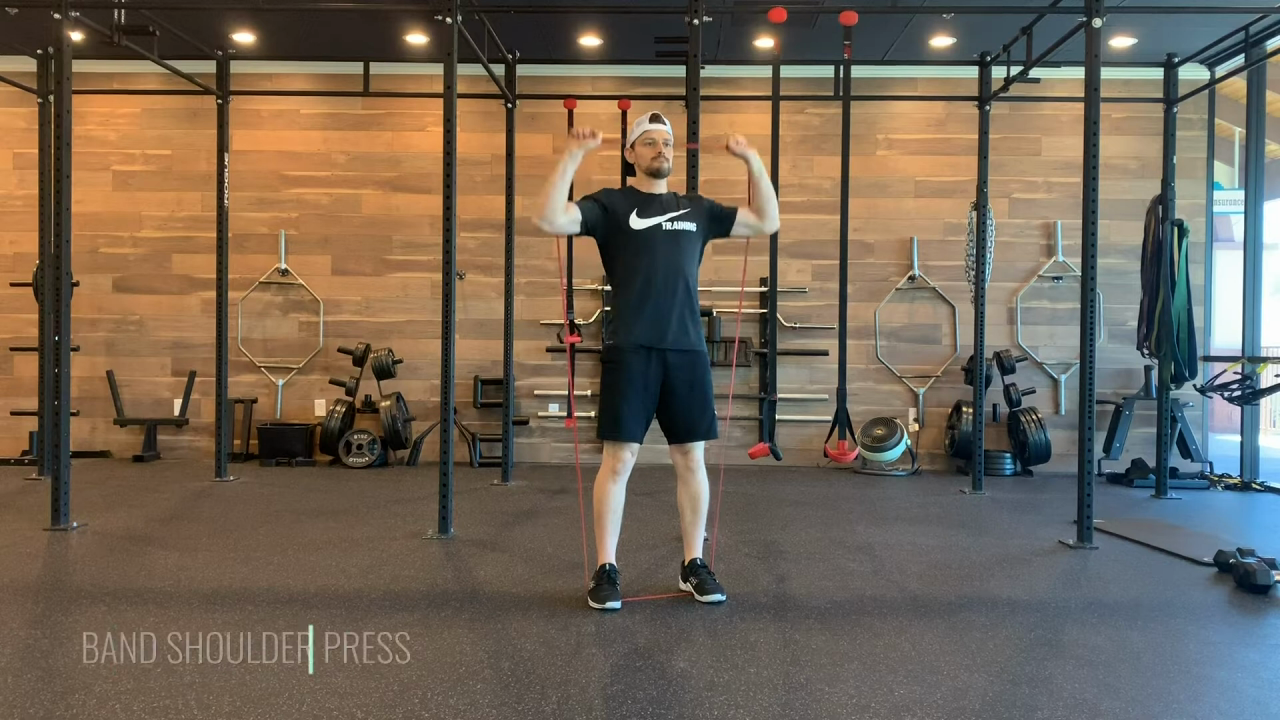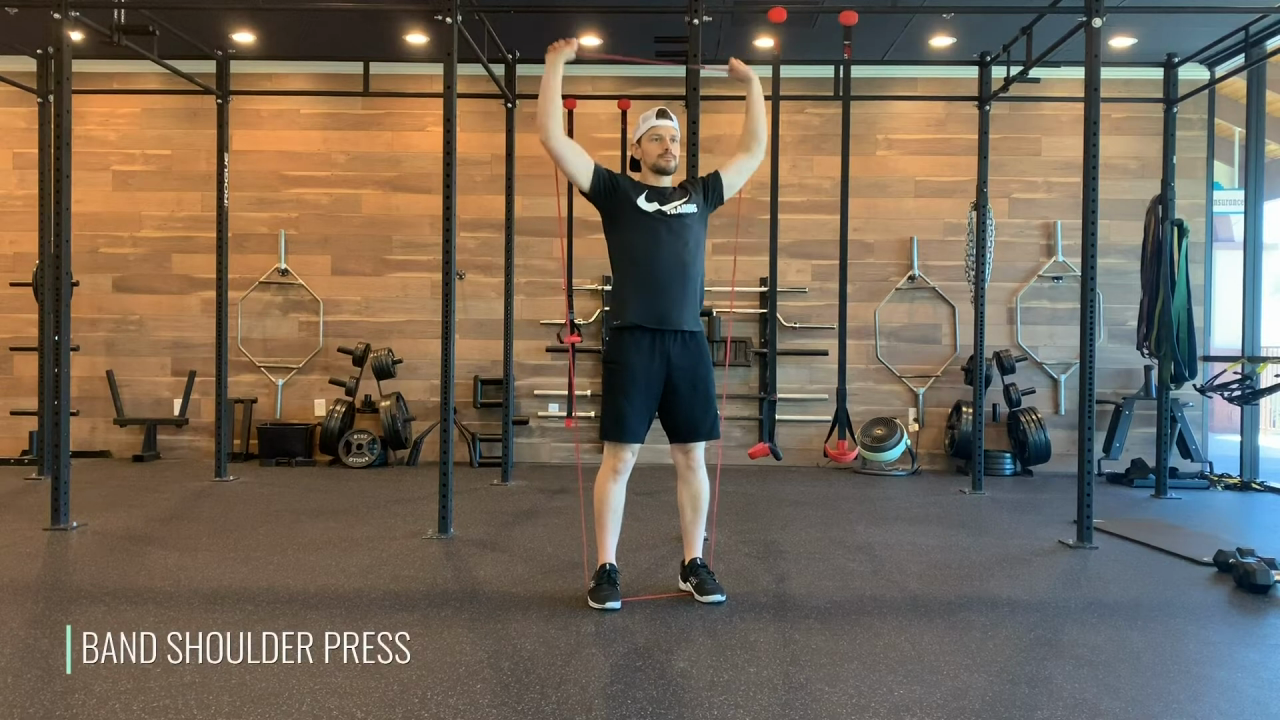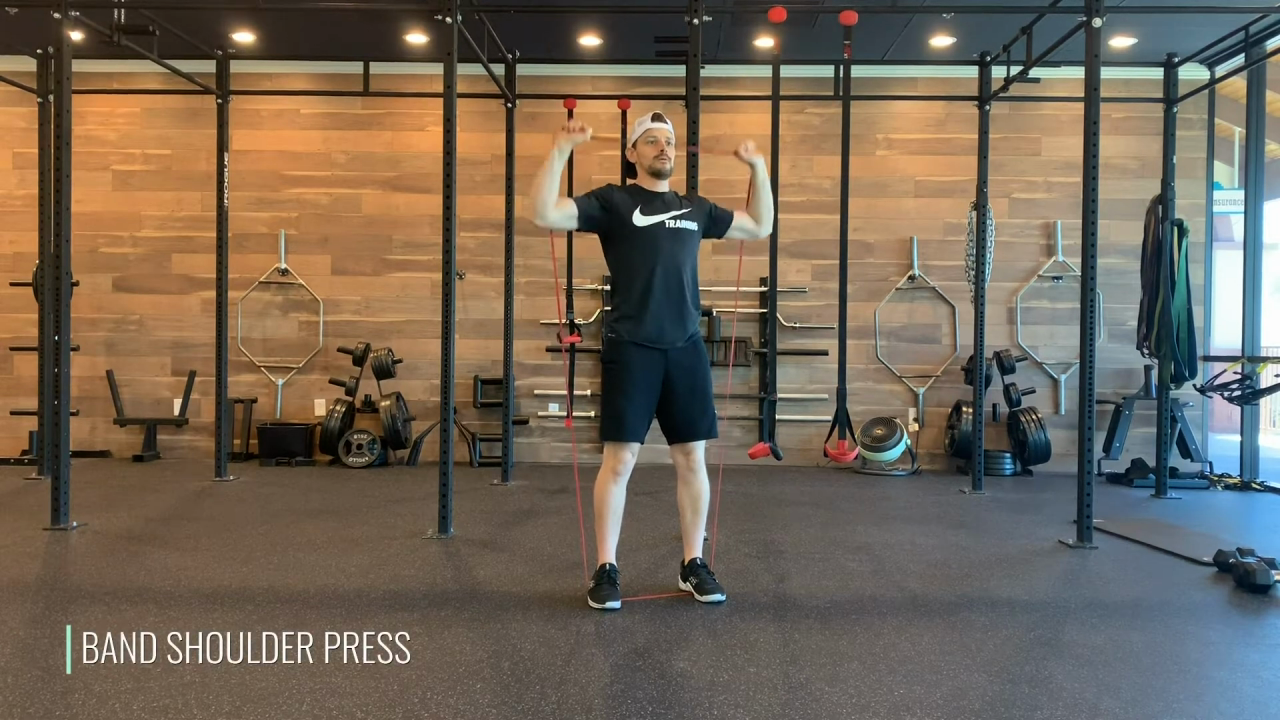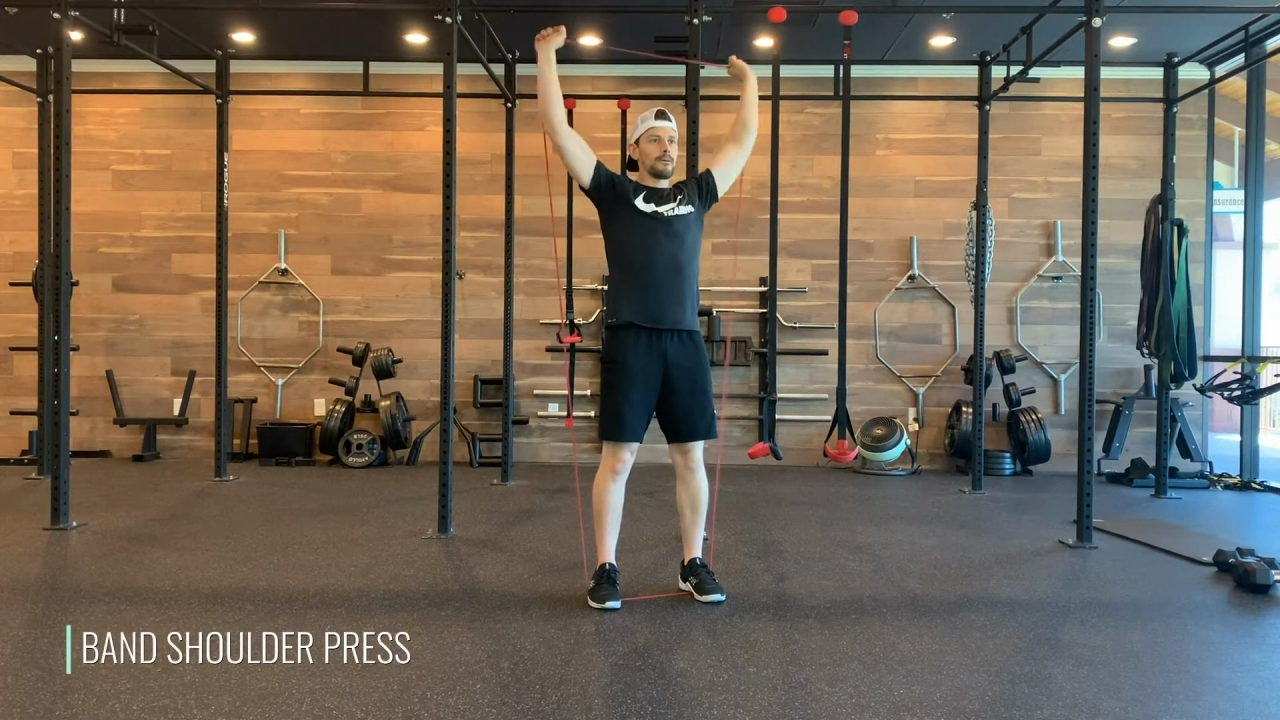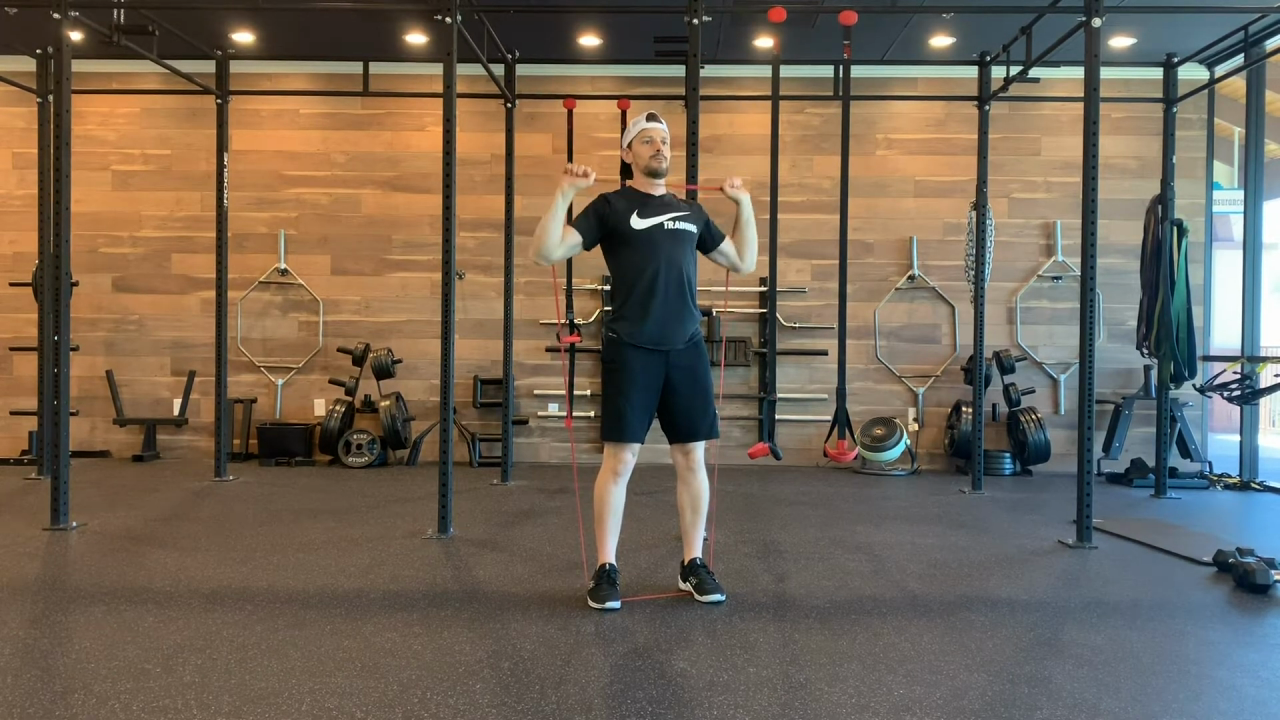
dt=1s
person 1, frame 1
left shoulder: (698, 209)
right shoulder: (610, 205)
left elbow: (767, 221)
right elbow: (548, 218)
left wrist: (753, 160)
right wrist: (572, 154)
left hip: (687, 349)
right hip: (630, 349)
left knee: (690, 458)
right knee: (618, 458)
left ankle: (694, 565)
right ankle: (605, 570)
person 1, frame 2
left shoulder: (699, 195)
right shoulder: (616, 191)
left elbow: (754, 152)
right elbow: (552, 140)
left wrist: (752, 88)
right wrist: (555, 66)
left hip: (689, 344)
right hip: (633, 342)
left knee: (691, 457)
right knee: (619, 458)
left ankle: (693, 563)
right ankle: (606, 568)
person 1, frame 3
left shoulder: (696, 208)
right shoulder: (612, 202)
left elbow: (760, 225)
right elbow: (542, 213)
left wrist: (757, 166)
right wrist: (561, 148)
left hip: (686, 346)
right hip: (631, 346)
left knee: (692, 457)
right knee: (619, 458)
left ankle: (693, 564)
right ankle: (605, 570)
person 1, frame 4
left shoulder: (695, 194)
right shoulder: (614, 191)
left elbow: (743, 144)
right elbow: (557, 129)
left wrist: (746, 82)
right wrist: (547, 55)
left hip: (686, 343)
right hip: (630, 342)
left knee: (690, 457)
right knee: (617, 458)
left ankle: (693, 563)
right ankle: (605, 568)
person 1, frame 5
left shoulder: (691, 211)
right shoulder: (610, 207)
left elbow: (743, 262)
right elbow: (545, 252)
left wrist: (744, 204)
right wrist: (562, 194)
left hip: (687, 347)
right hip: (630, 349)
left knee: (692, 458)
right knee: (619, 460)
left ankle: (693, 564)
right ankle: (605, 569)
